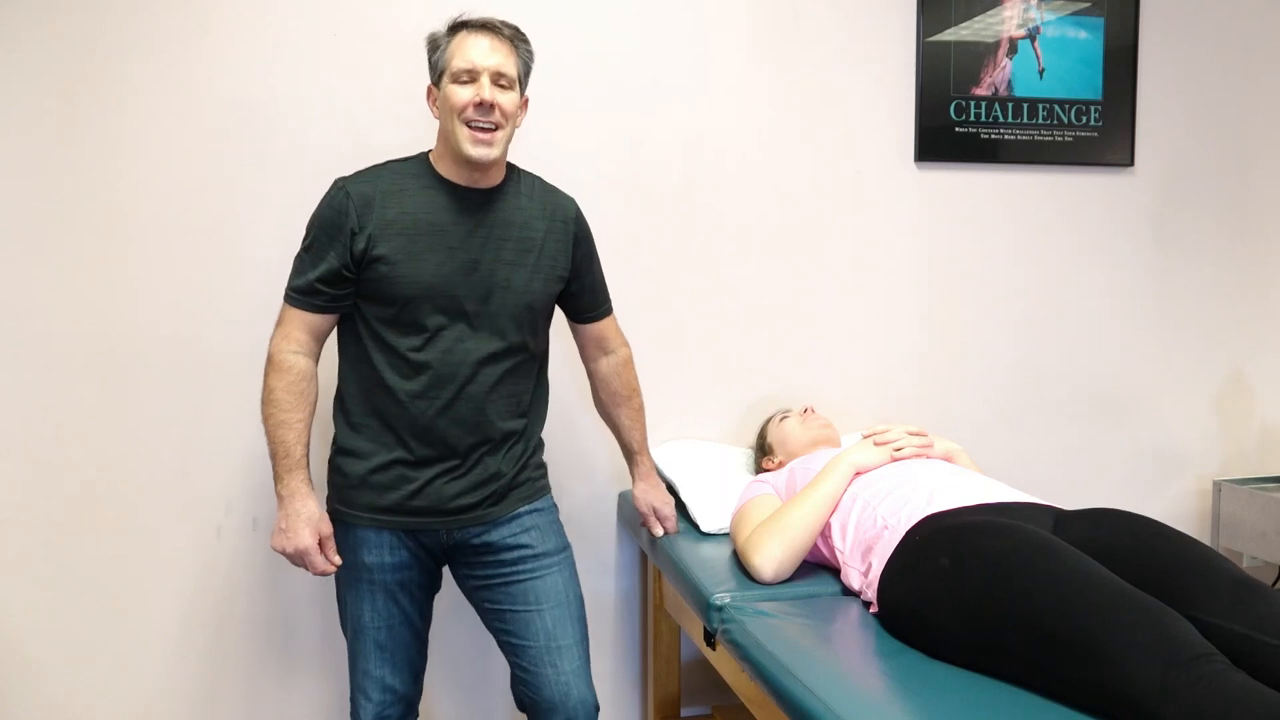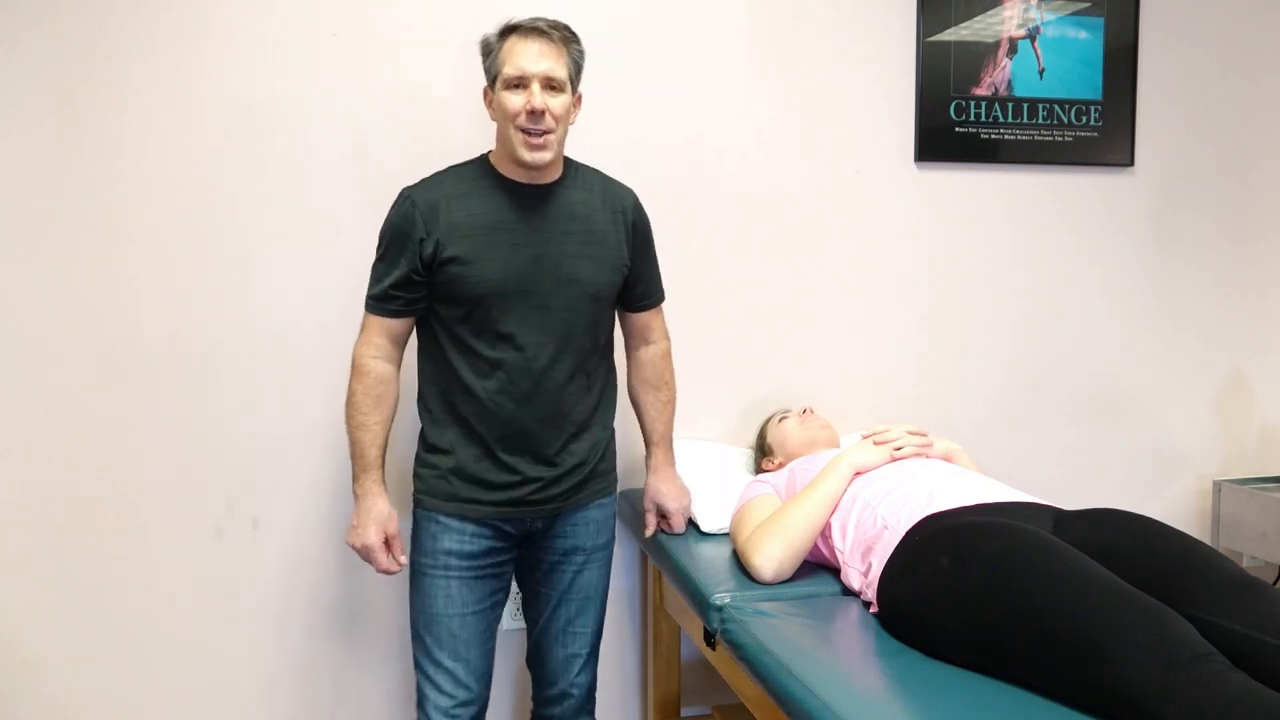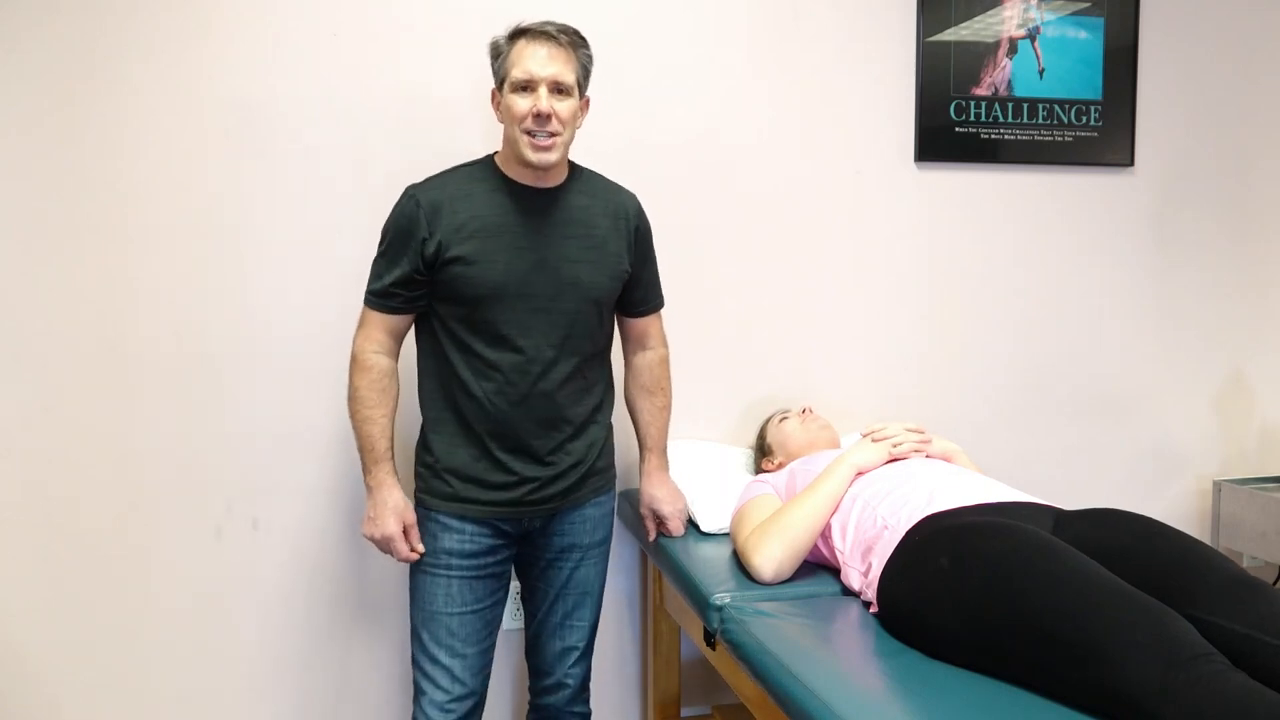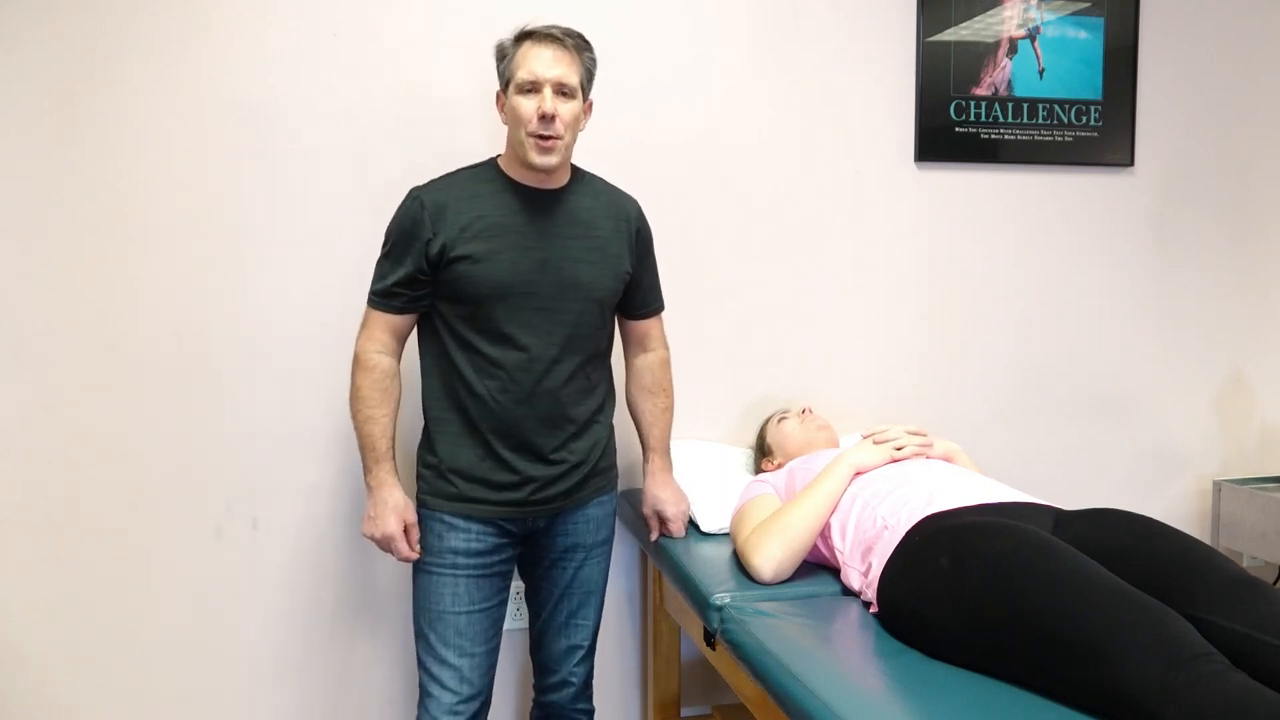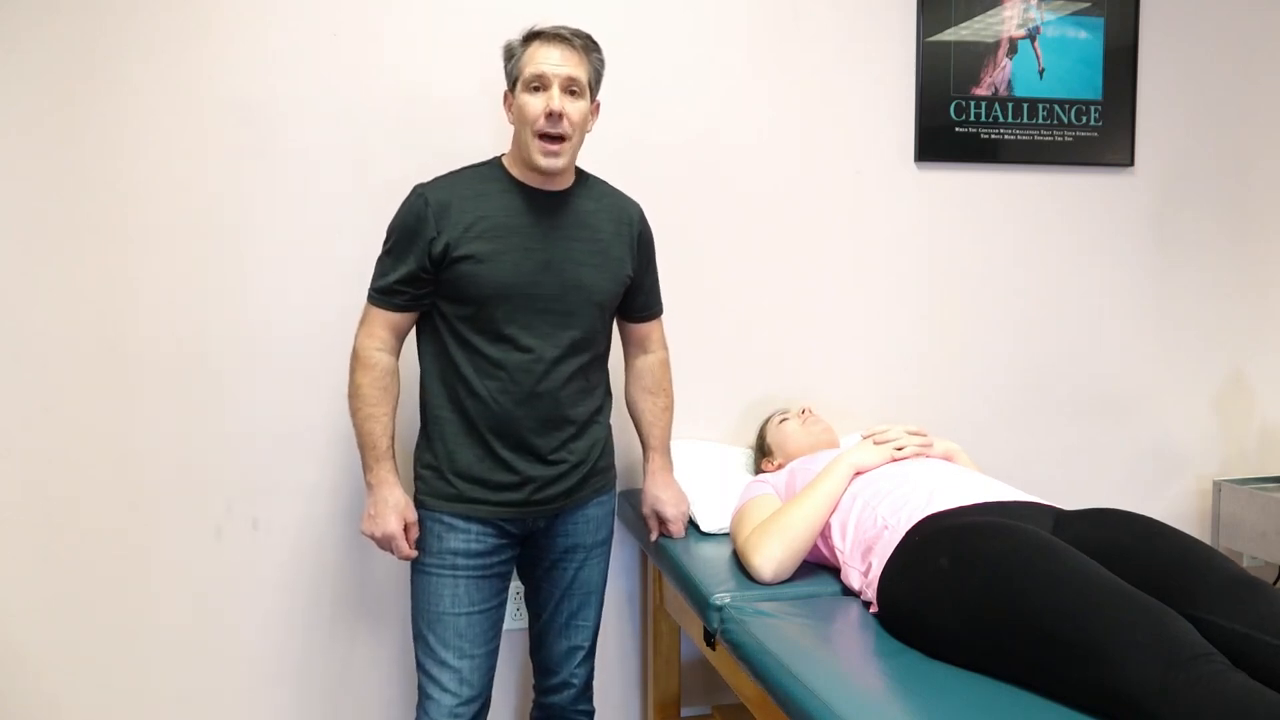
dt=0.7s
person 1, frame 1
left shoulder: (557, 217)
right shoulder: (358, 205)
left elbow: (605, 351)
right elbow: (294, 350)
left wrist: (642, 469)
right wrist: (294, 491)
left hip: (513, 508)
right hip: (378, 514)
person 1, frame 2
left shoulder: (617, 209)
right shoulder: (426, 209)
left elbow: (647, 342)
right elbow: (378, 354)
left wrist: (662, 464)
right wrist: (369, 490)
left hip: (582, 502)
right hip: (458, 507)
person 1, frame 3
left shoulder: (620, 213)
right shoulder: (430, 208)
left elbow: (644, 347)
right elbow: (376, 350)
left wrist: (654, 469)
right wrist: (381, 483)
left hip: (580, 502)
right hip: (460, 506)
person 1, frame 4
left shoulder: (620, 216)
right shoulder: (435, 209)
left elbow: (646, 349)
right elbow: (378, 350)
left wrist: (658, 469)
right wrist: (381, 483)
left hip: (582, 502)
right hip: (462, 508)
person 1, frame 5
left shoulder: (623, 219)
right shoulder: (438, 207)
left elbow: (646, 351)
right elbow: (377, 346)
left wrist: (658, 469)
right wrist: (381, 480)
left hip: (582, 503)
right hip: (461, 508)
person 2, frame 1
left shoulder: (893, 452)
right shoulder: (773, 483)
right elbow: (767, 560)
left wrist: (949, 451)
right wrist: (848, 461)
right knee: (1172, 665)
person 2, frame 2
left shoulder: (891, 453)
right shoulder: (772, 483)
right elbow: (768, 560)
left wrist: (948, 452)
right wrist: (847, 461)
right knee: (1177, 666)
person 2, frame 3
left shoulder: (893, 452)
right shoulder: (772, 484)
right elbow: (767, 560)
left wrist: (946, 450)
right wrist: (850, 462)
right knee: (1177, 666)
person 2, frame 4
left shoulder: (894, 452)
right shoulder: (772, 483)
right elbow: (767, 561)
left wrist: (948, 452)
right wrist: (849, 461)
right knee: (1177, 666)
person 2, frame 5
left shoulder: (895, 450)
right shoulder: (772, 484)
right elbow: (767, 561)
left wrist: (949, 452)
right wrist: (848, 461)
right knee: (1174, 665)
